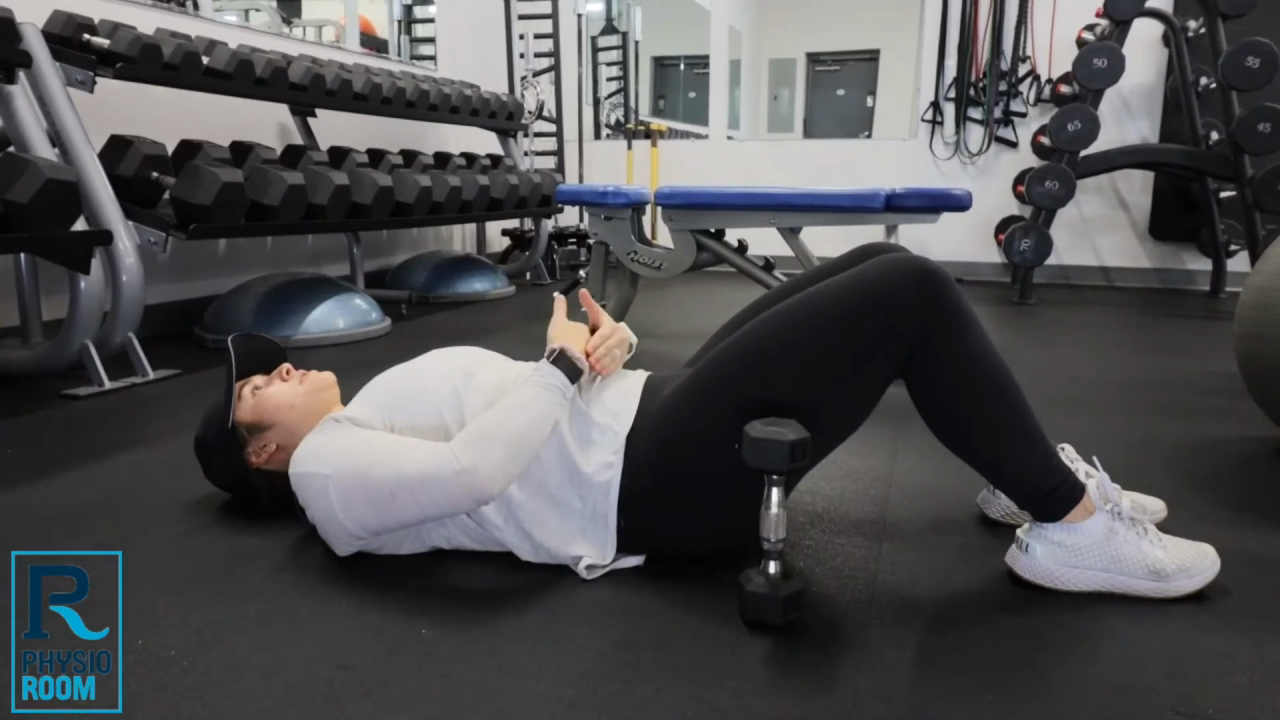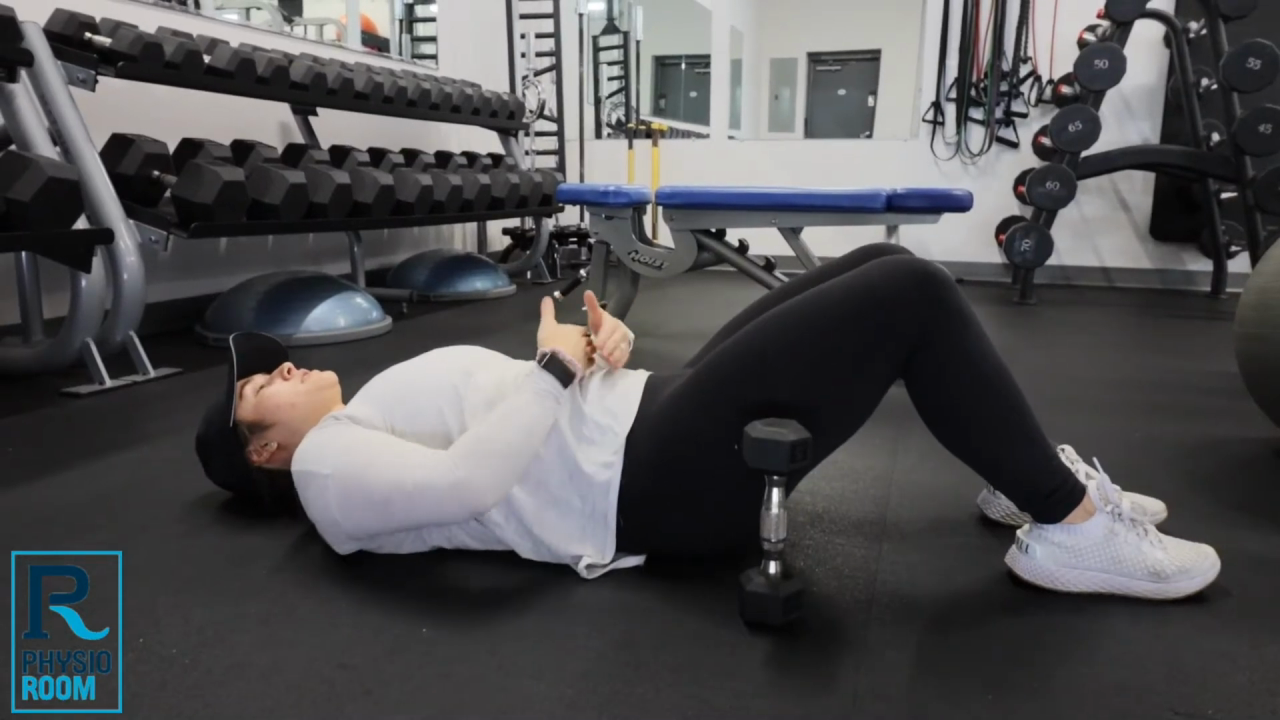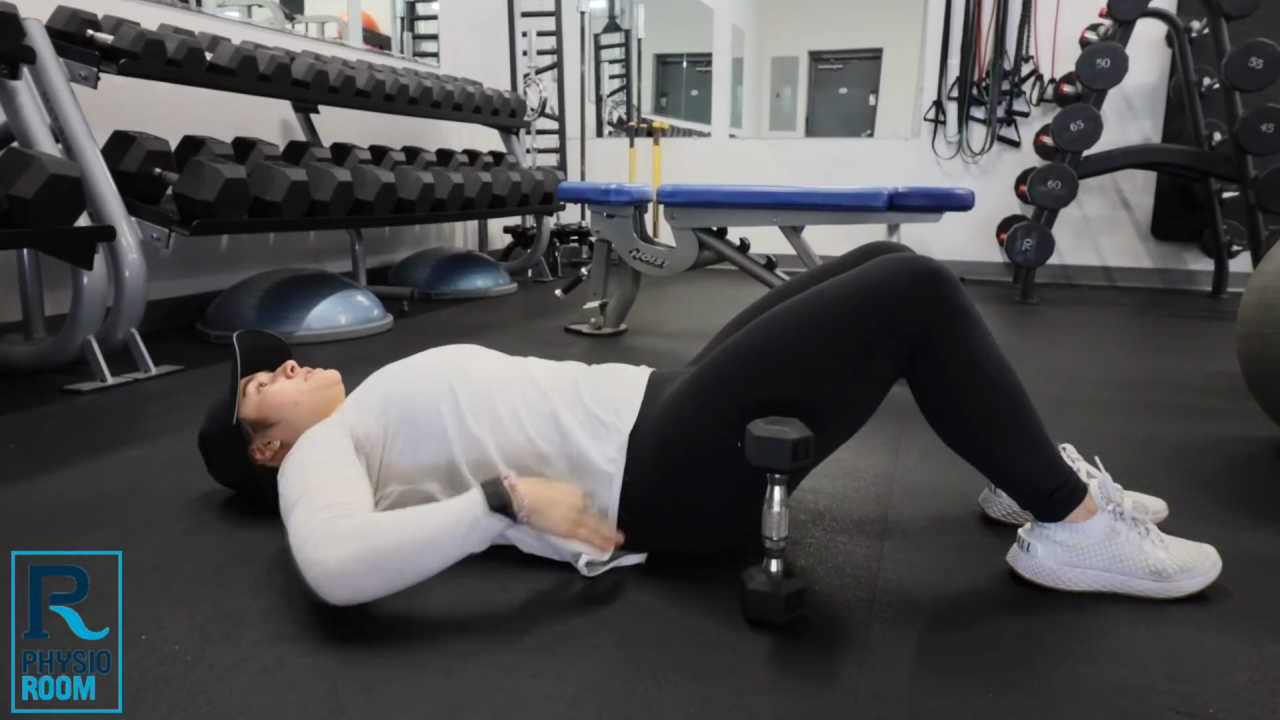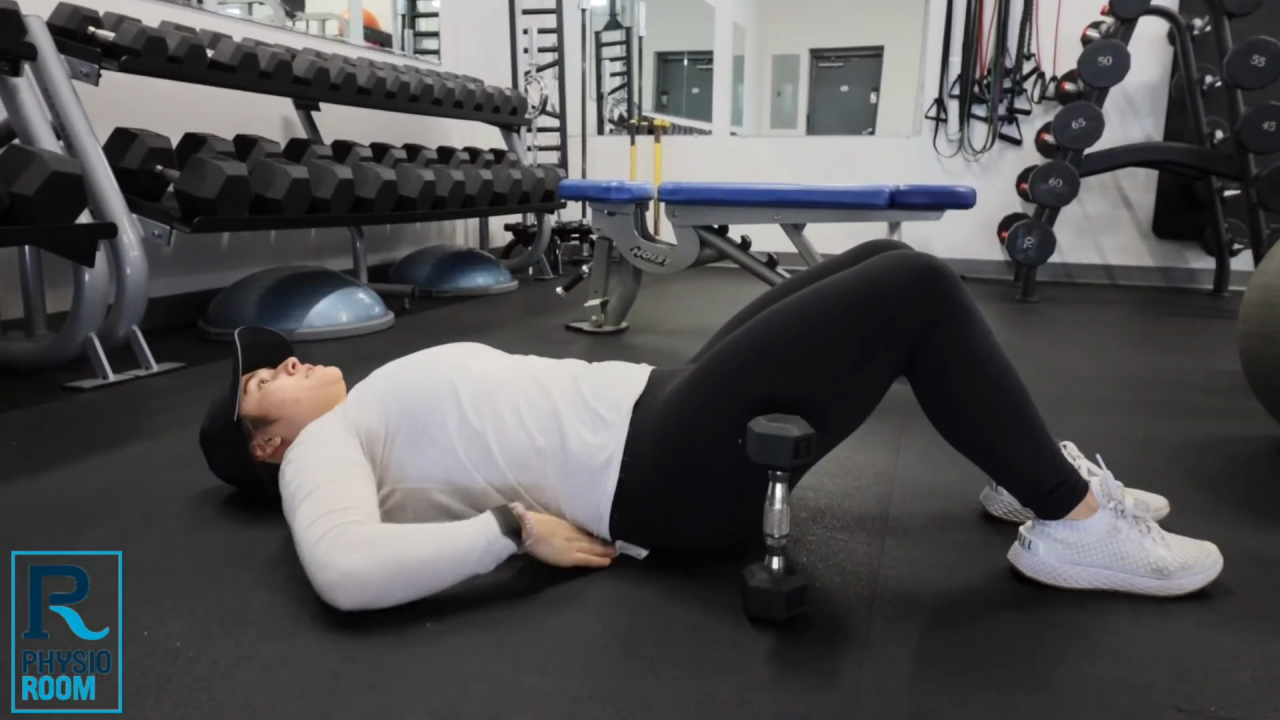
dt=0.3s
person 1, frame 1
left shoulder: (370, 420)
right shoulder: (327, 469)
right elbow: (477, 470)
left wrist: (602, 344)
right wrist: (562, 364)
left hip: (653, 419)
right hip: (661, 486)
left knee: (886, 269)
right knee: (911, 296)
left ankle: (1031, 477)
right ankle: (1070, 526)
person 1, frame 2
left shoulder: (370, 418)
right shoulder: (329, 468)
right elbow: (473, 479)
left wrist: (600, 348)
right wrist: (554, 365)
left hip: (652, 417)
right hip: (659, 486)
left knee: (886, 268)
right knee: (911, 300)
left ankle: (1031, 477)
right ankle: (1069, 528)
person 1, frame 3
left shoulder: (376, 416)
right shoulder: (323, 453)
right elbow: (337, 566)
left wrist: (627, 376)
right wrist: (504, 504)
left hip: (653, 414)
right hip: (670, 478)
left knee: (891, 269)
right knee: (915, 293)
left ankle: (1030, 476)
right ankle: (1071, 526)
person 1, frame 4
left shoulder: (376, 415)
right shoulder: (325, 449)
right elbow: (348, 572)
right wrist: (512, 528)
left hip: (653, 409)
right hip: (671, 476)
left knee: (890, 264)
right knee: (916, 290)
left ankle: (1033, 473)
right ankle: (1071, 522)
